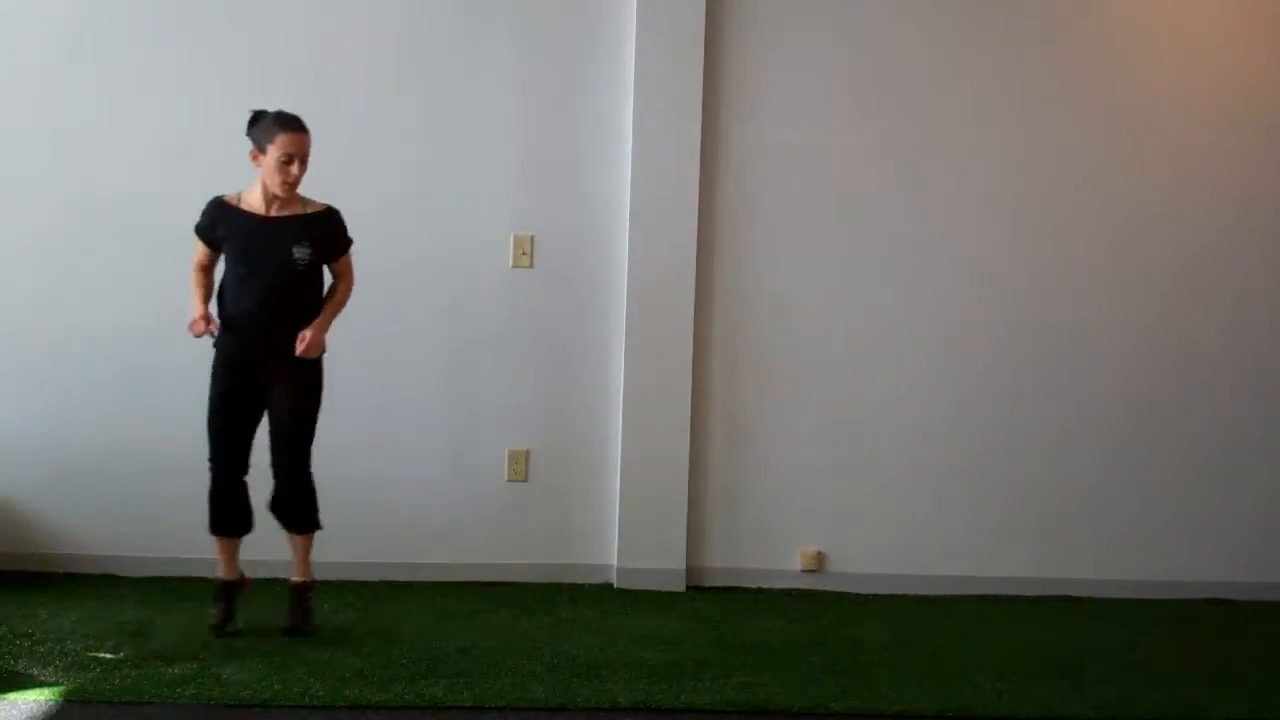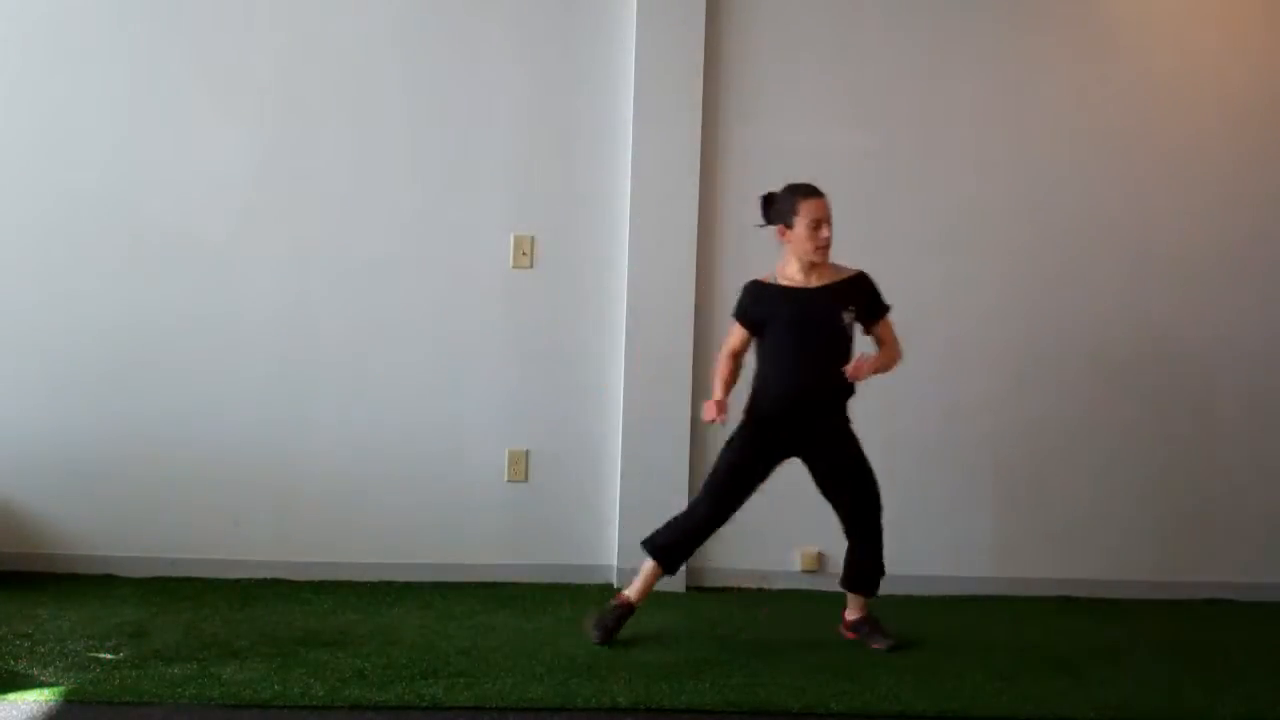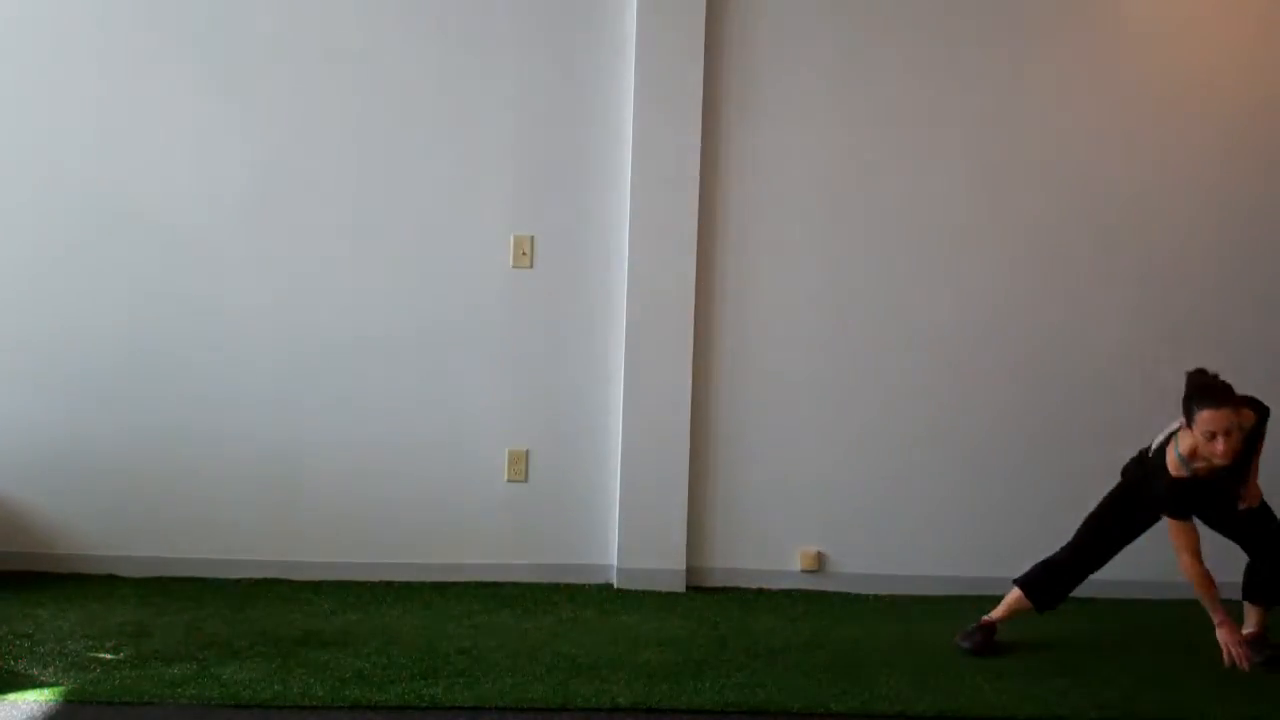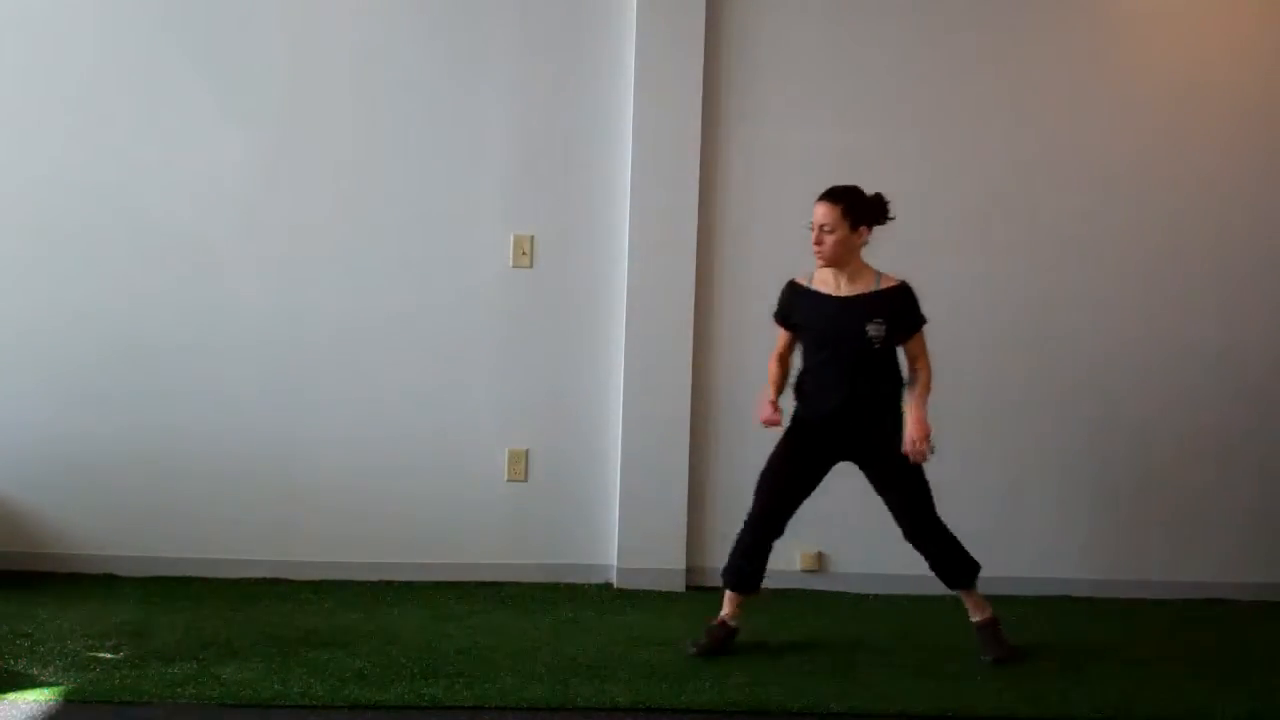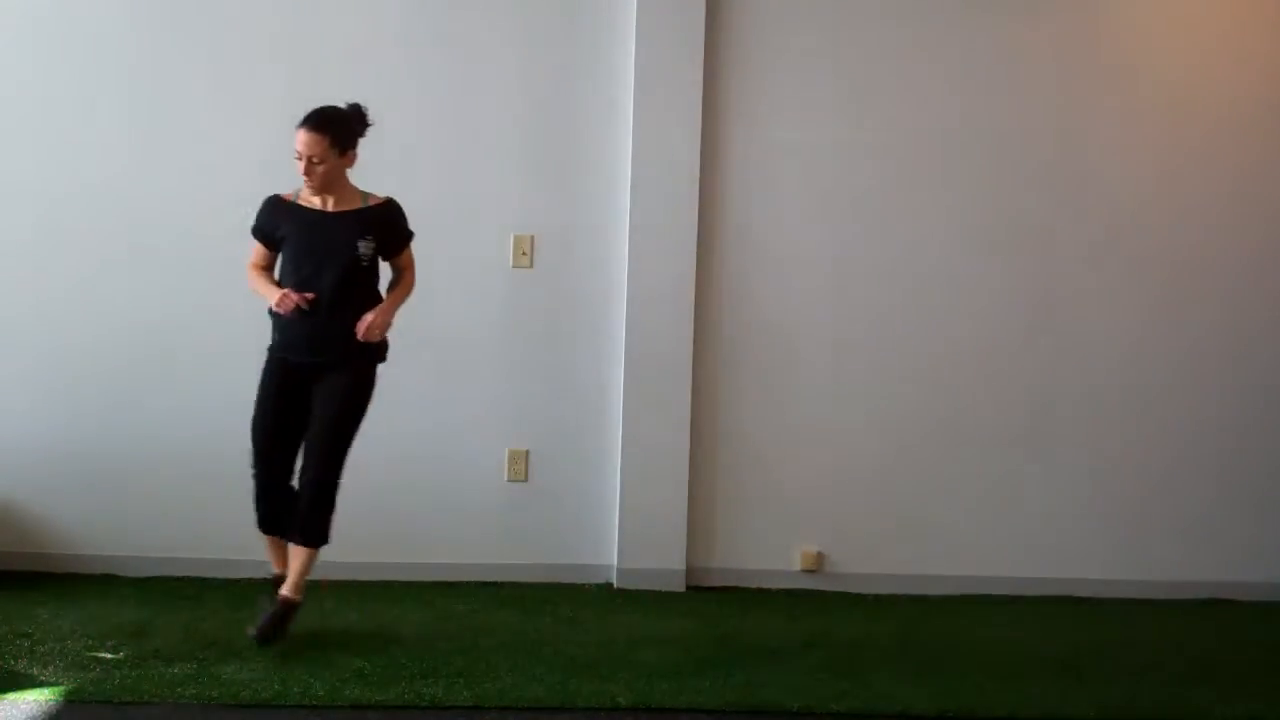
dt=1s
person 1, frame 1
left shoulder: (322, 220)
right shoulder: (223, 212)
left elbow: (343, 279)
right elbow: (202, 265)
left wrist: (321, 325)
right wrist: (201, 308)
left hip: (294, 359)
right hip: (234, 352)
left knee: (290, 466)
right knee: (226, 466)
left ankle: (301, 582)
right ankle: (228, 578)
person 1, frame 2
left shoulder: (854, 286)
right shoulder: (763, 292)
left elbow: (891, 347)
right elbow: (732, 351)
left wrist: (873, 363)
right wrist: (718, 396)
left hip: (827, 425)
right hip: (767, 421)
left knee: (865, 517)
right knee: (707, 512)
left ankle: (857, 617)
right ankle: (627, 601)
person 1, frame 3
left shoulder: (1251, 418)
right shoulder: (1175, 471)
right elbow: (1189, 558)
left wrist: (1250, 478)
right wrist: (1221, 621)
right hip: (1144, 490)
left knee: (1267, 543)
right knee: (1081, 556)
left ankle: (1253, 632)
right ankle: (991, 621)
person 1, frame 4
left shoulder: (893, 295)
right shoulder: (799, 293)
left elbow: (919, 362)
right elbow: (781, 353)
left wrist: (917, 416)
right wrist: (770, 395)
left hip: (880, 430)
right hip: (827, 422)
left knee: (922, 527)
right knee: (764, 516)
left ankle: (984, 618)
right ankle: (727, 620)
person 1, frame 5
left shoulder: (381, 215)
right shoulder: (279, 210)
left elbow: (405, 273)
right elbow: (257, 268)
left wrist: (384, 310)
right wrist: (273, 293)
left hip: (349, 362)
right hip: (288, 357)
left knee: (317, 471)
right knee: (267, 466)
left ankle: (289, 596)
right ankle: (281, 577)
